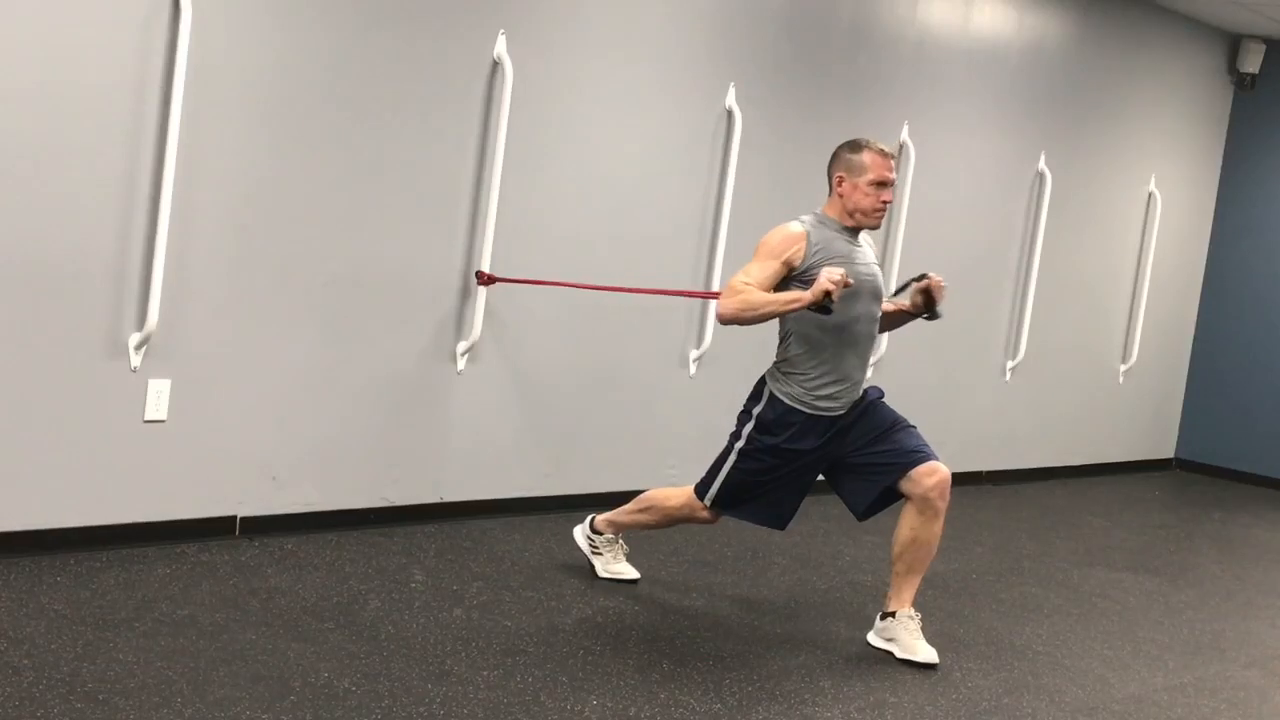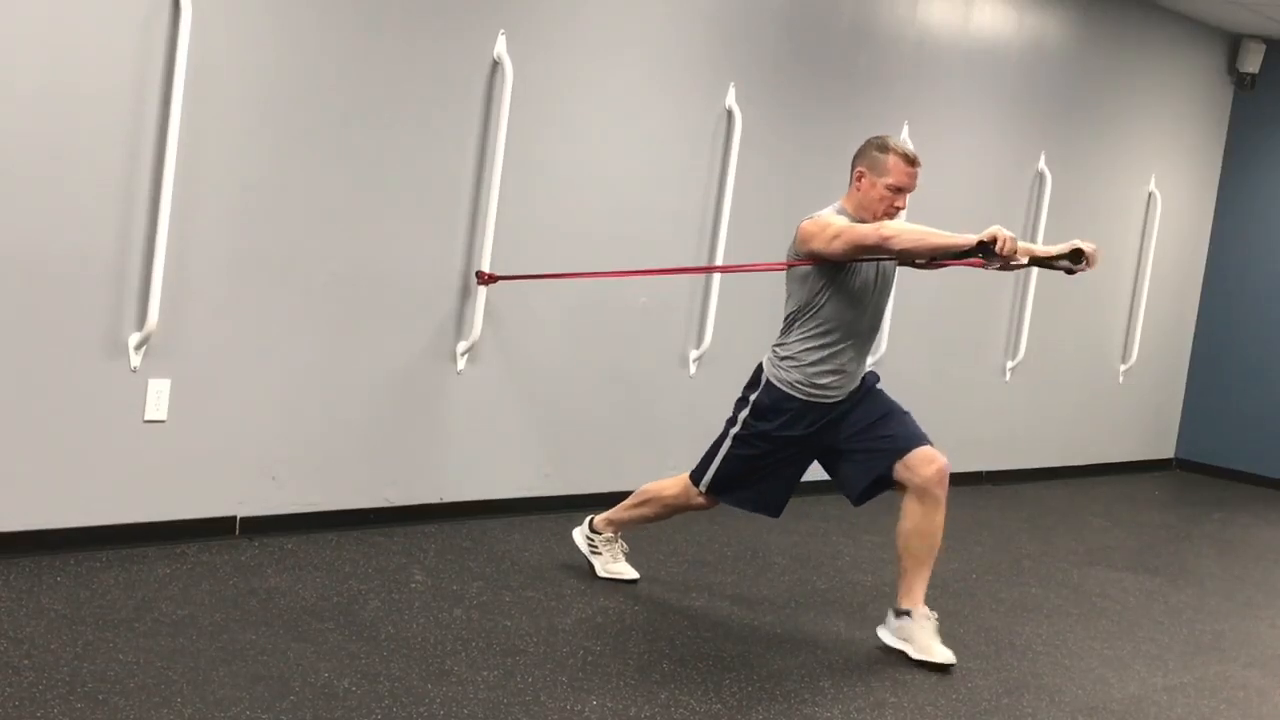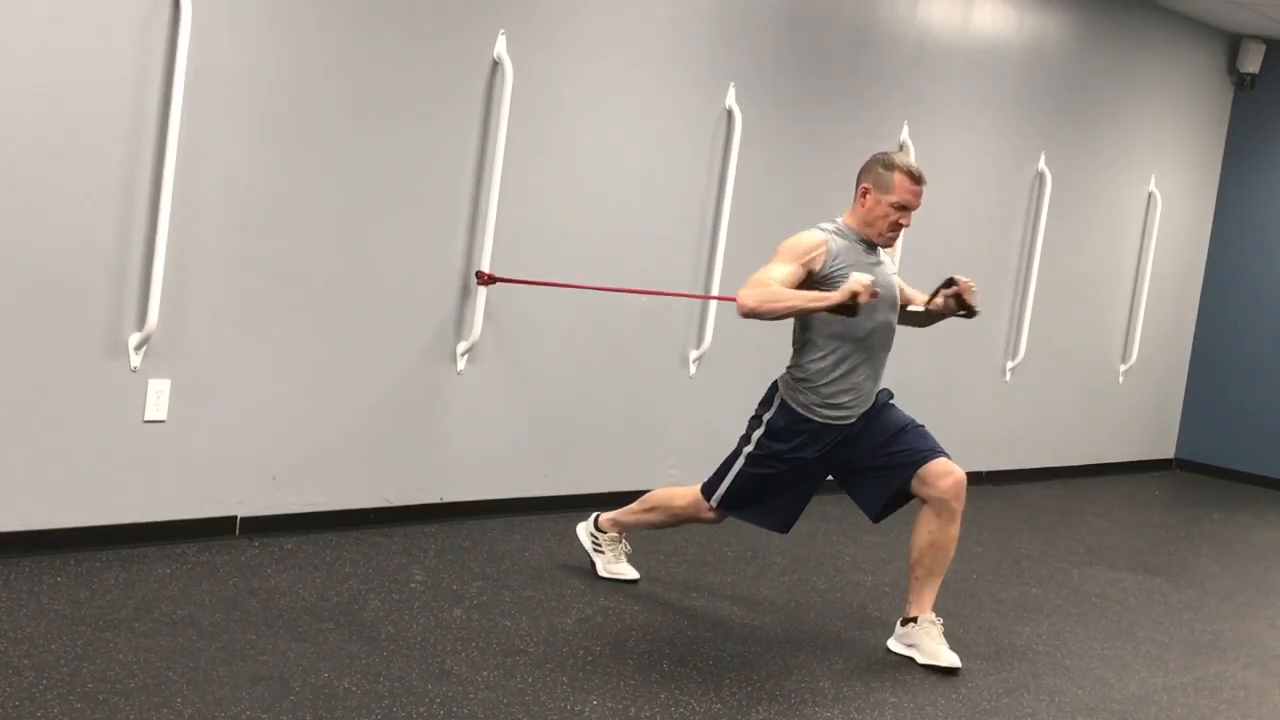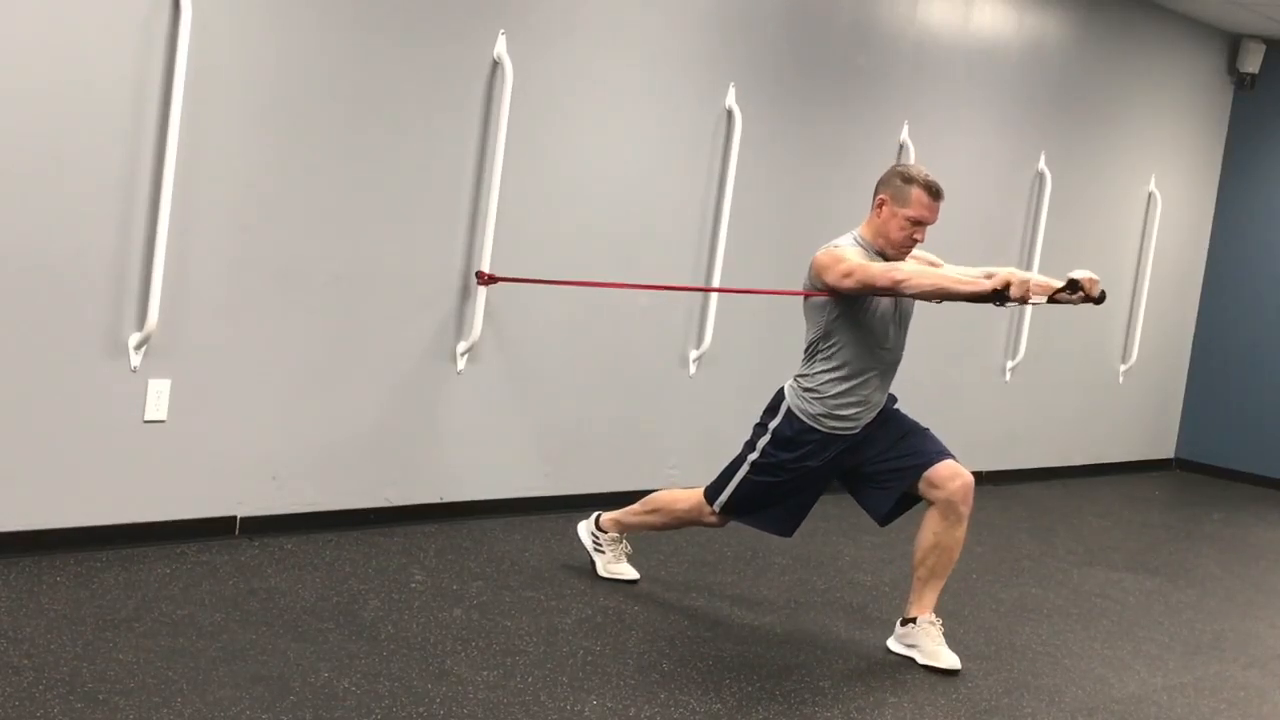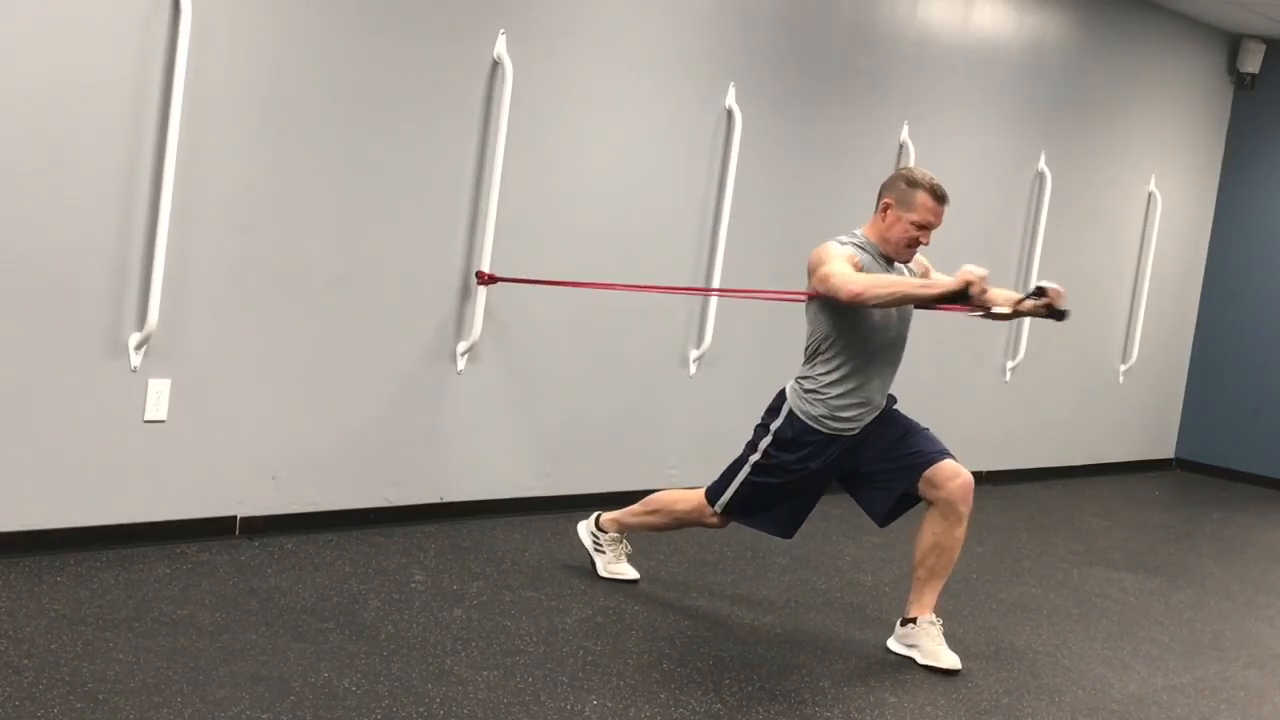
dt=1s
person 1, frame 1
left shoulder: (864, 244)
right shoulder: (794, 238)
right elbow: (729, 307)
left wrist: (911, 306)
right wrist: (807, 296)
left hip: (855, 409)
right hip: (789, 412)
left knee: (933, 483)
right knee: (706, 506)
left ankle: (897, 620)
right ankle: (600, 530)
person 1, frame 2
left shoulder: (889, 231)
right shoulder: (819, 229)
left elbow: (953, 249)
right elbow: (884, 240)
left wrist: (1049, 252)
right wrist: (976, 240)
left hip: (849, 395)
right hip: (785, 397)
left knee: (929, 473)
right knee: (701, 492)
left ankle: (909, 617)
right ankle: (601, 529)
person 1, frame 3
left shoulder: (881, 254)
right shoulder: (814, 246)
left elbow: (911, 312)
right elbow: (751, 300)
left wrist: (948, 303)
right wrist: (832, 298)
left hip: (867, 414)
right hip: (801, 417)
left knee: (948, 485)
right knee: (710, 507)
left ankle: (916, 625)
right ankle: (606, 528)
person 1, frame 4
left shoulder: (910, 259)
right shoulder: (836, 258)
left elbow: (980, 276)
right elbow: (895, 280)
left wrist: (1062, 286)
right wrist: (991, 285)
left hip: (871, 420)
right hip: (807, 424)
left knee: (955, 487)
right knee: (714, 510)
left ankle: (916, 625)
right ankle: (606, 527)
person 1, frame 5
left shoulder: (910, 266)
right shoulder: (836, 255)
left elbow: (972, 299)
right elbow: (855, 290)
left wrist: (1025, 304)
right wrist: (941, 286)
left hip: (872, 421)
right hip: (807, 423)
left knee: (955, 487)
right knee: (716, 510)
left ankle: (917, 625)
right ankle: (606, 527)
